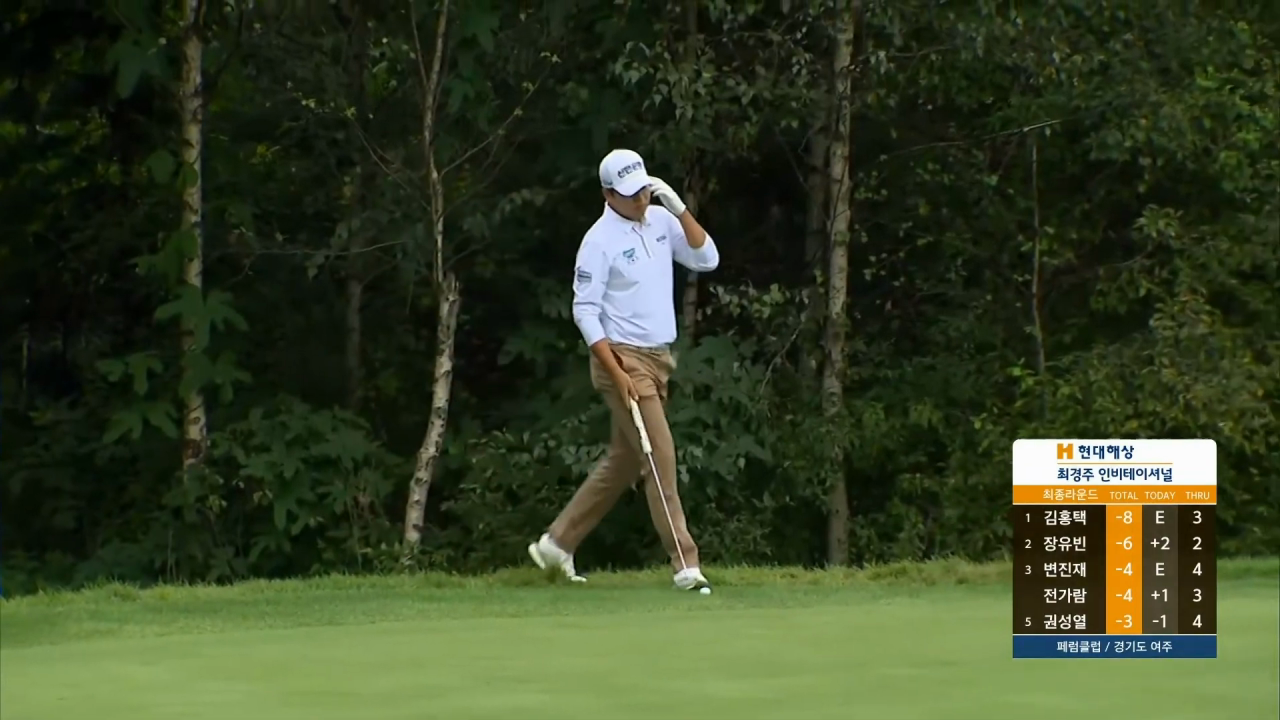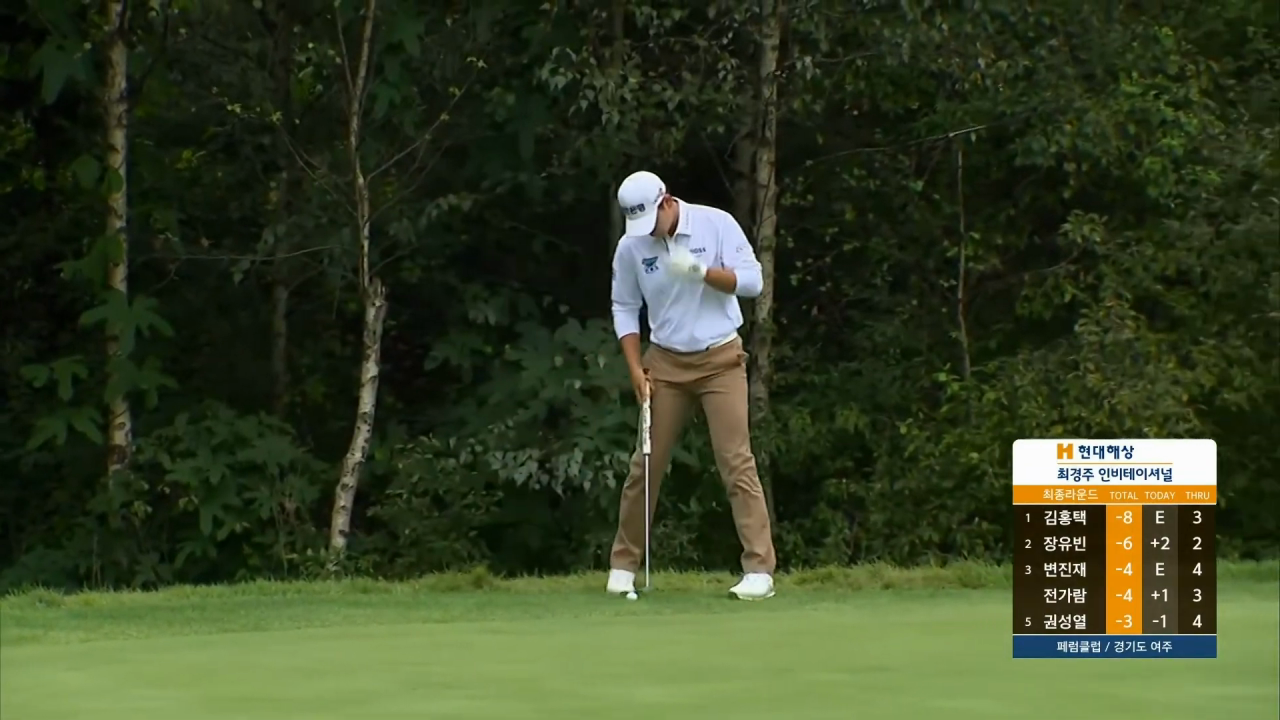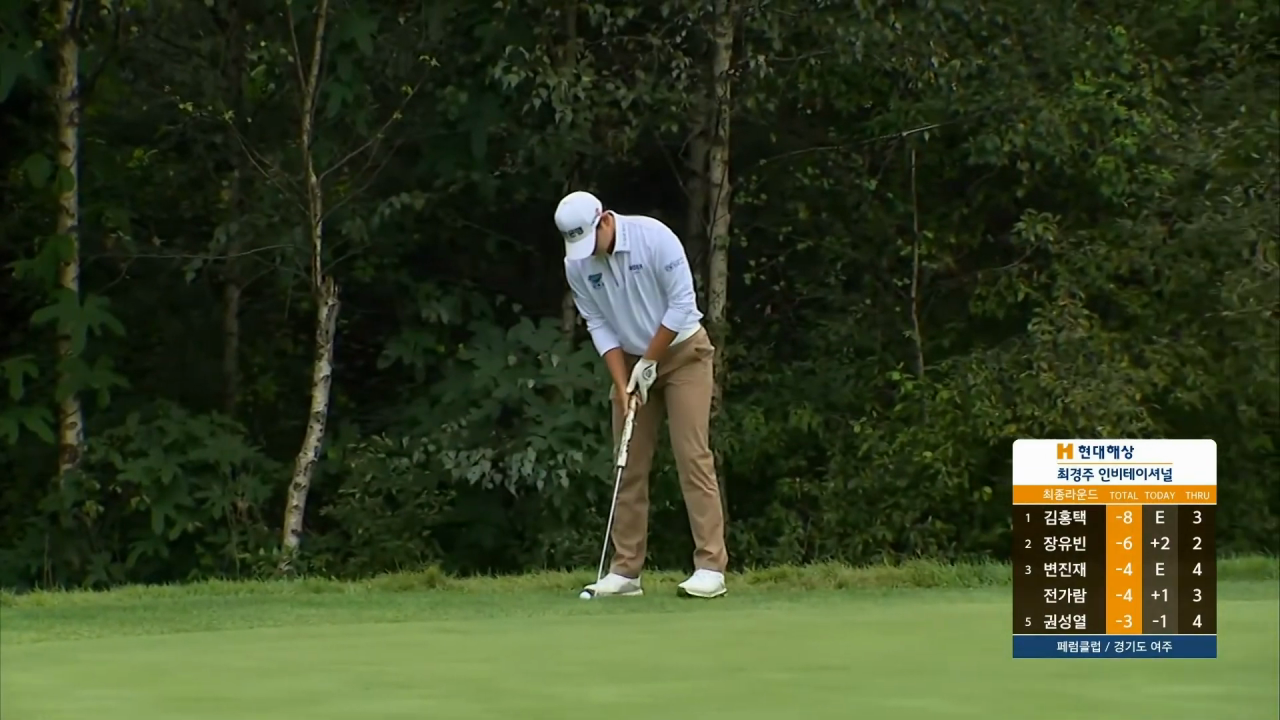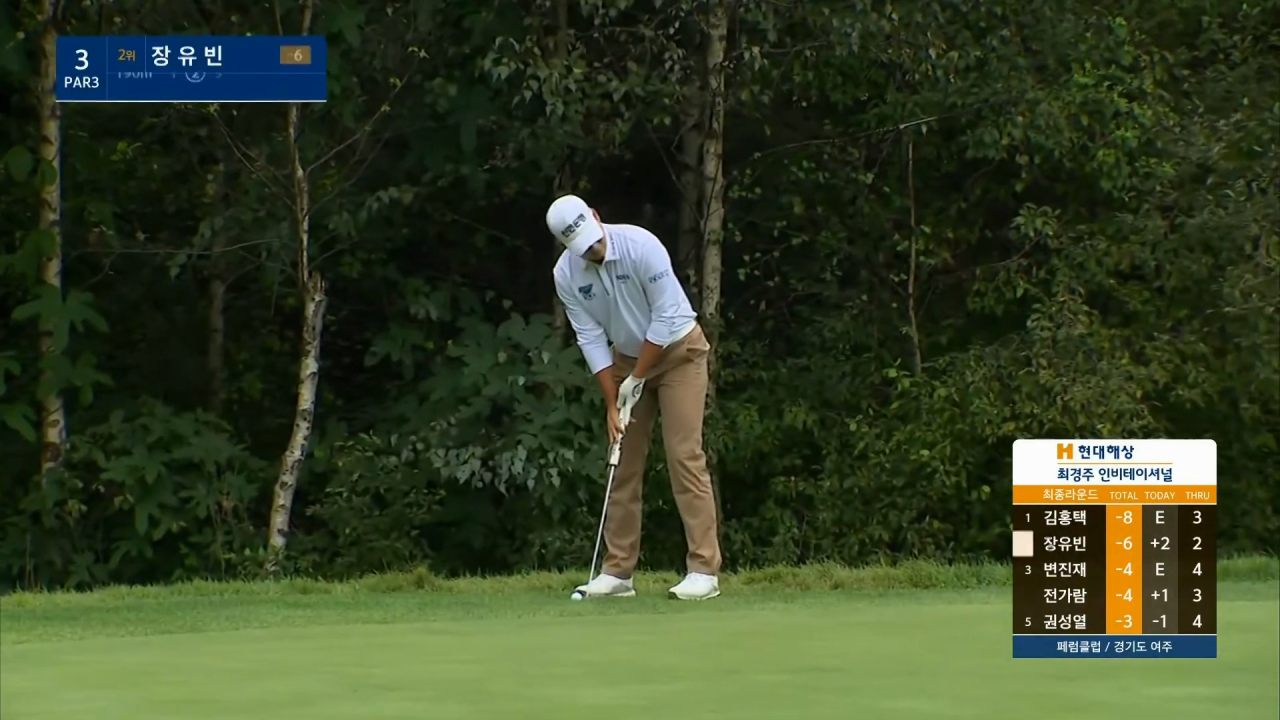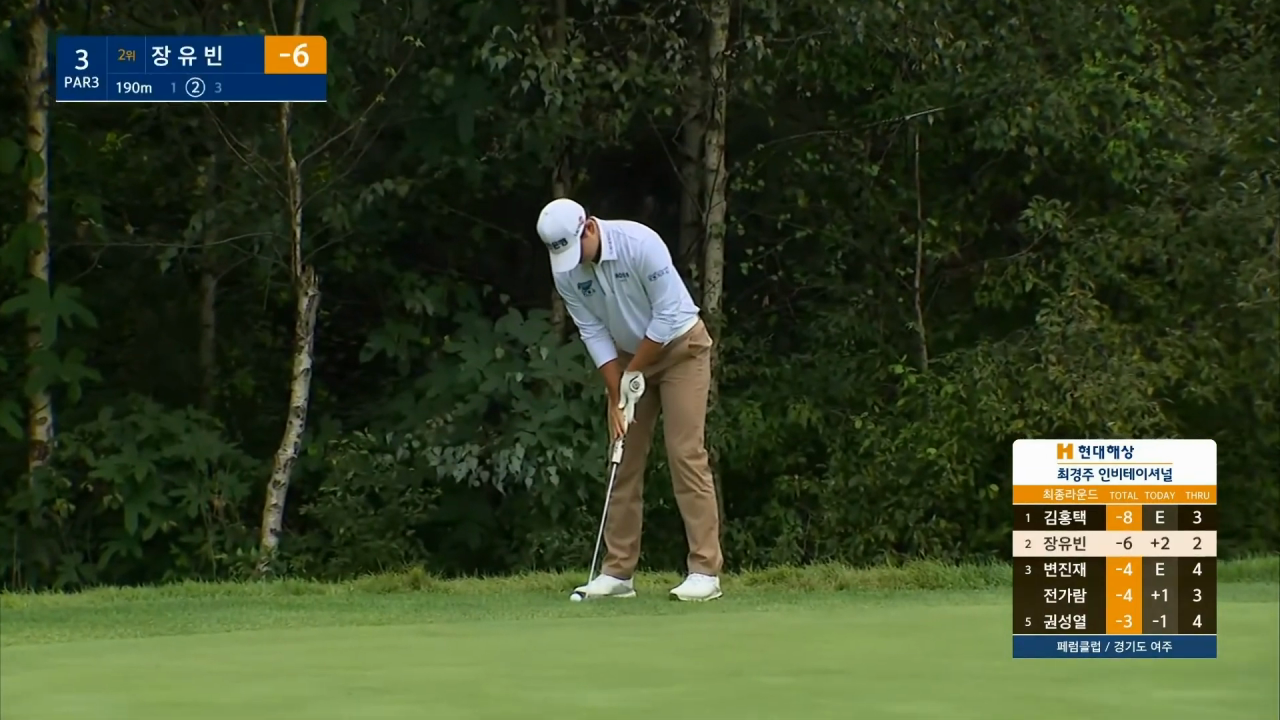
dt=0.7s
person 1, frame 1
left shoulder: (660, 219)
right shoulder: (600, 240)
left elbow: (707, 260)
right elbow: (585, 311)
left wrist: (679, 208)
right wrist: (614, 370)
left hip: (658, 359)
right hip: (622, 361)
left knee: (622, 462)
right knee: (659, 461)
left ankle: (556, 542)
right ankle: (683, 564)
person 1, frame 2
left shoulder: (715, 223)
right shoulder: (630, 247)
left elbow: (752, 282)
right elbow: (624, 309)
left wrist: (702, 270)
right wrist: (635, 366)
left hip: (721, 359)
right hip: (666, 362)
left knee: (736, 461)
right knee: (647, 464)
left ankle: (759, 569)
right ankle: (623, 564)
person 1, frame 3
left shoulder: (654, 236)
right shoulder: (576, 265)
left elbow: (682, 303)
right elbow: (599, 325)
left wrist: (649, 361)
right wrist: (621, 382)
left hip: (683, 352)
right hip: (631, 360)
left knee: (692, 454)
right knee: (630, 465)
left ankle: (711, 566)
right ankle: (626, 570)
person 1, frame 4
left shoulder: (641, 245)
right shoulder: (565, 275)
left elbow: (666, 317)
right elbow: (591, 339)
left wrist: (637, 379)
right wrist: (612, 403)
left hip: (677, 351)
right hip: (627, 358)
left knee: (684, 456)
right knee: (623, 463)
left ankle: (703, 569)
right ankle: (618, 571)
person 1, frame 5
left shoulder: (640, 243)
right shoulder: (564, 271)
left elbow: (667, 316)
right elbow: (594, 333)
left wrist: (634, 372)
right wrist: (615, 397)
left hip: (679, 347)
right hip: (629, 355)
left knee: (685, 454)
right knee: (624, 460)
left ankle: (705, 570)
right ankle: (618, 571)
